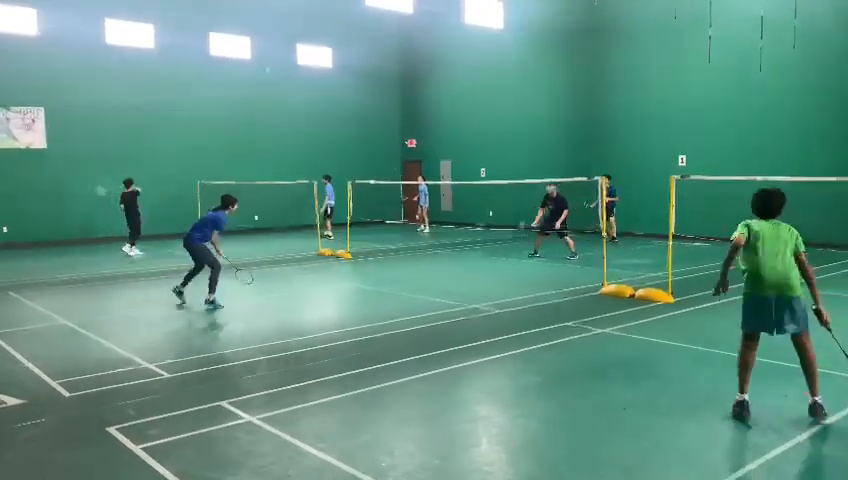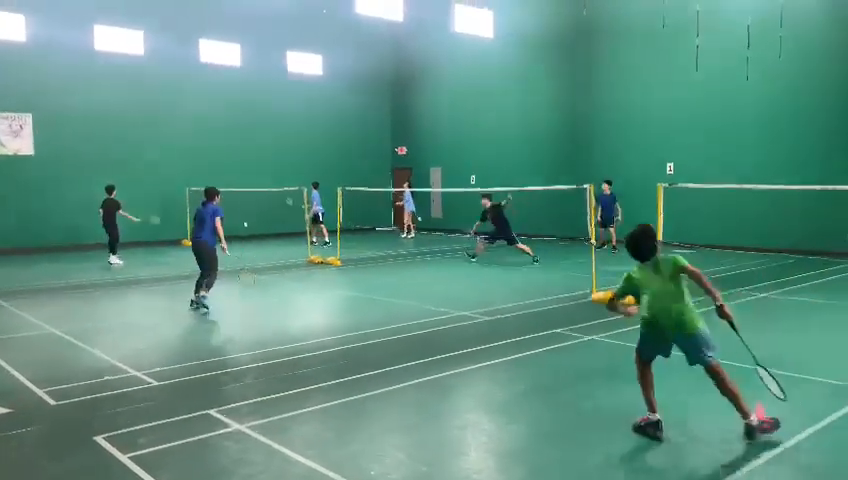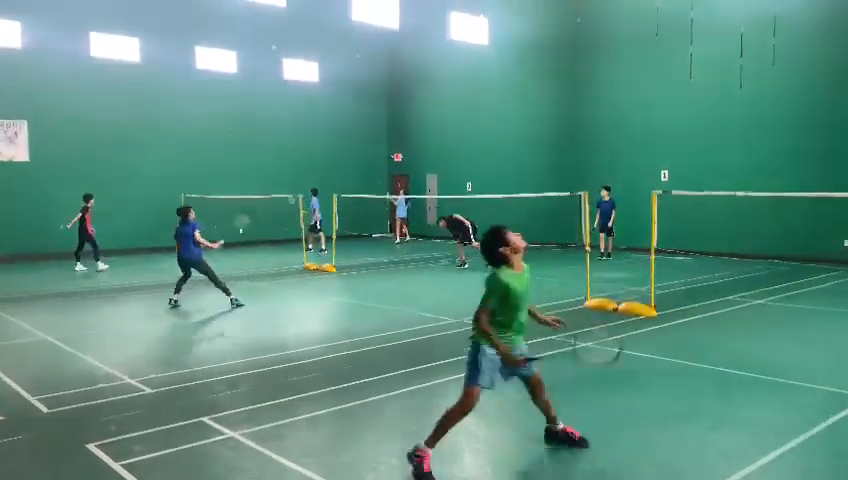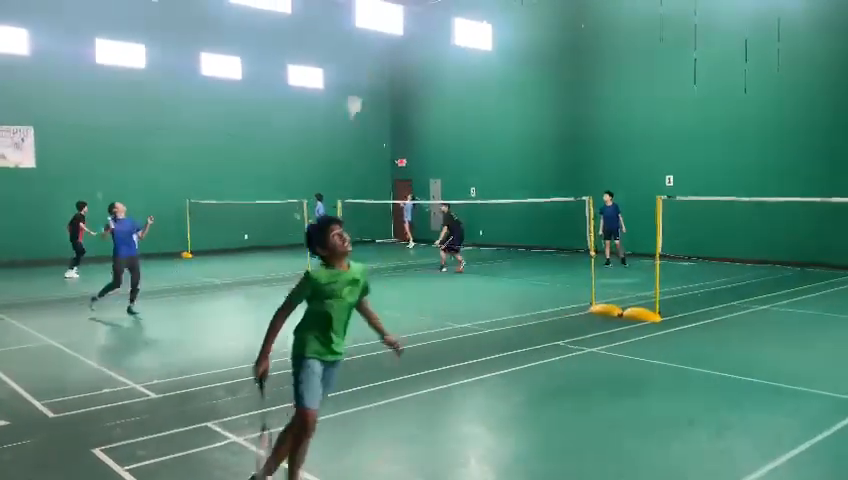
dt=0.5s
person 1, frame 1
left shoulder: (748, 225)
right shoulder: (790, 231)
left elbow: (737, 243)
right elbow: (805, 268)
left wrist: (723, 276)
right wrist: (818, 305)
left hip: (758, 285)
right hip: (789, 286)
left knee: (749, 341)
right knee: (803, 342)
left ankle: (742, 399)
right ankle: (816, 401)
person 1, frame 2
left shoulder: (633, 275)
right shoulder: (671, 260)
left elbow: (612, 303)
right elbow: (695, 274)
left wrist: (626, 310)
right wrist: (719, 302)
left hip: (653, 323)
right hip: (685, 321)
left knee: (642, 362)
right knee: (714, 371)
left ankle: (653, 419)
right ankle: (751, 421)
person 1, frame 3
left shoulder: (523, 272)
right shoulder: (500, 279)
right elbow: (480, 319)
left wrist: (540, 317)
right wrist: (503, 351)
left hip: (511, 340)
right hip: (487, 343)
left knee: (536, 383)
right knee: (469, 400)
left ankle: (555, 429)
right ankle: (423, 451)
person 1, frame 4
left shoulder: (359, 272)
right shoulder: (315, 277)
right elbow: (282, 313)
left wrist: (383, 334)
right wrist: (264, 356)
left hip: (333, 353)
right hip: (309, 352)
left knee: (304, 419)
right knee: (306, 419)
person 2, frame 1
left shoulder: (214, 212)
right shoulder: (221, 218)
right elbow: (213, 238)
right wrist: (219, 251)
left hip: (189, 240)
right hip: (195, 242)
left knee: (199, 266)
right knee: (216, 267)
left ankle: (180, 288)
right ankle: (211, 300)
person 2, frame 2
left shoulder: (199, 209)
right shoulder: (216, 209)
right elbow: (218, 225)
right wrist: (223, 241)
left hip: (196, 243)
right hip: (207, 244)
left knee: (204, 272)
right knee: (213, 272)
left ankle: (195, 300)
right ankle: (203, 295)
person 2, frame 3
left shoulder: (179, 228)
right shoulder: (193, 224)
right elbow: (198, 239)
right wrist: (212, 245)
left hip: (182, 259)
right hip: (194, 258)
left knee: (186, 275)
right knee: (214, 278)
left ankle: (173, 299)
right ankle: (232, 299)
person 2, frame 4
left shoulder: (131, 221)
right shoulder: (112, 222)
left elbow: (141, 236)
right elbow: (103, 236)
left wrist: (148, 225)
right wrist: (110, 229)
left hip: (133, 256)
right hip: (119, 257)
left knee: (136, 283)
right knee: (116, 283)
left ankle: (131, 306)
right ankle: (96, 298)
